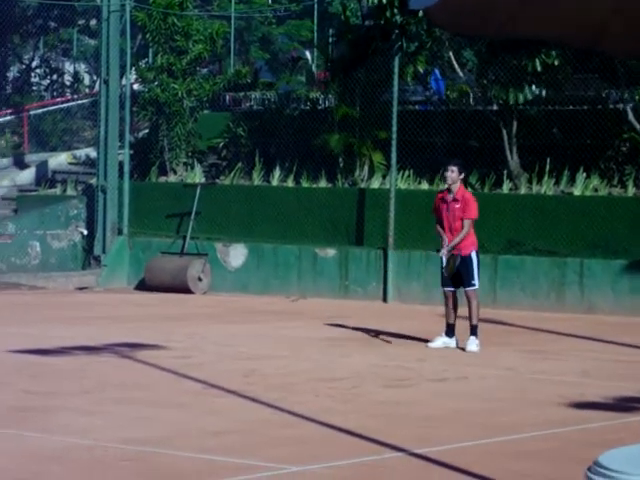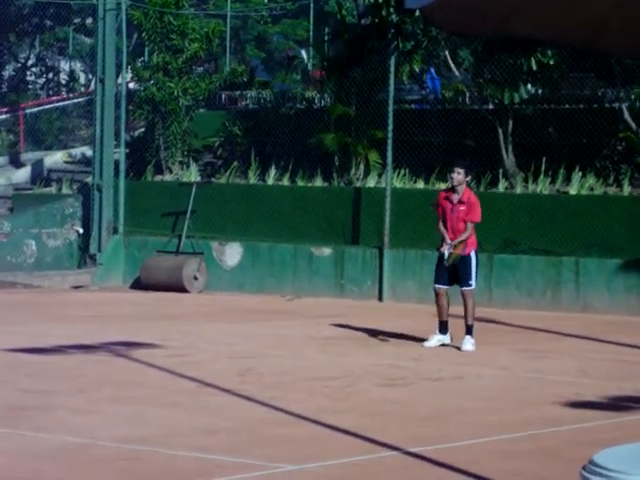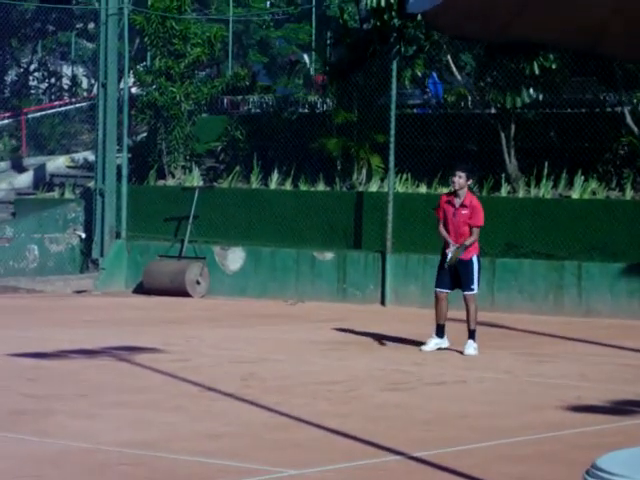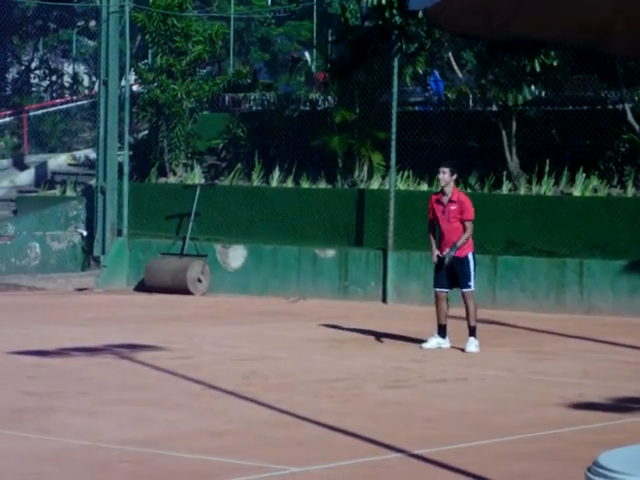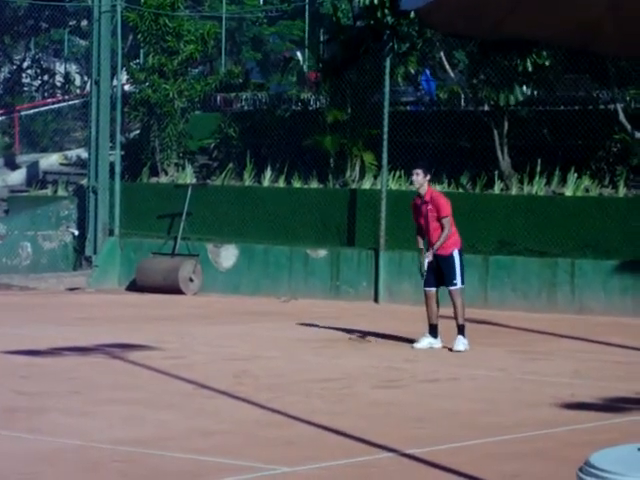
dt=0.3s
person 1, frame 1
left shoulder: (468, 199)
right shoulder: (440, 197)
left elbow: (466, 229)
left wrist: (450, 247)
right wrist: (444, 239)
left hip: (466, 251)
right hip: (449, 251)
left knee: (470, 292)
right knee: (448, 293)
left ankle: (473, 337)
right ankle: (449, 336)
person 1, frame 2
left shoulder: (472, 201)
right shoulder: (442, 196)
left elbow: (469, 231)
right elbow: (441, 222)
left wrist: (453, 244)
right wrist: (446, 239)
left hip: (466, 251)
right hip: (447, 249)
left knee: (467, 292)
right knee: (439, 290)
left ankle: (469, 336)
right ankle: (443, 333)
person 1, frame 3
left shoulder: (474, 205)
right shoulder: (444, 200)
left elbow: (475, 236)
right elbow: (440, 226)
left wrist: (460, 247)
right wrist: (451, 242)
left hip: (468, 256)
right hip: (448, 253)
left knee: (469, 297)
right knee: (440, 294)
left ankle: (471, 341)
right ankle: (440, 337)
person 1, frame 4
left shoulder: (463, 200)
right shoulder: (434, 199)
left elbow: (469, 231)
left wrist: (454, 248)
right wrist: (434, 247)
left hip: (462, 253)
right hip: (442, 254)
left knee: (467, 294)
right knee: (440, 294)
left ankle: (473, 338)
right ankle: (441, 336)
person 1, frame 5
left shoulder: (438, 199)
right shoulder: (416, 203)
left elbow: (448, 228)
left wrist: (432, 250)
right wrist: (422, 249)
left hip: (450, 250)
right hip: (431, 252)
left knee: (454, 291)
right knee: (429, 292)
left ankle: (461, 336)
right ankle: (433, 336)
